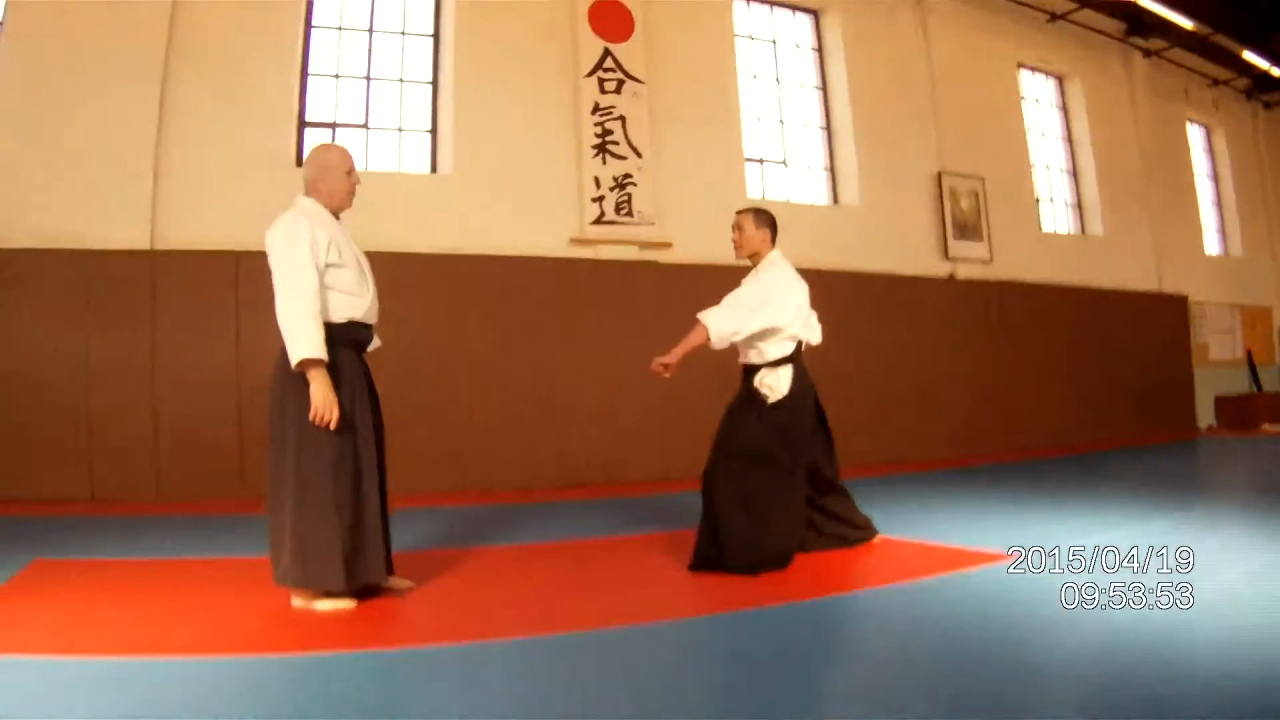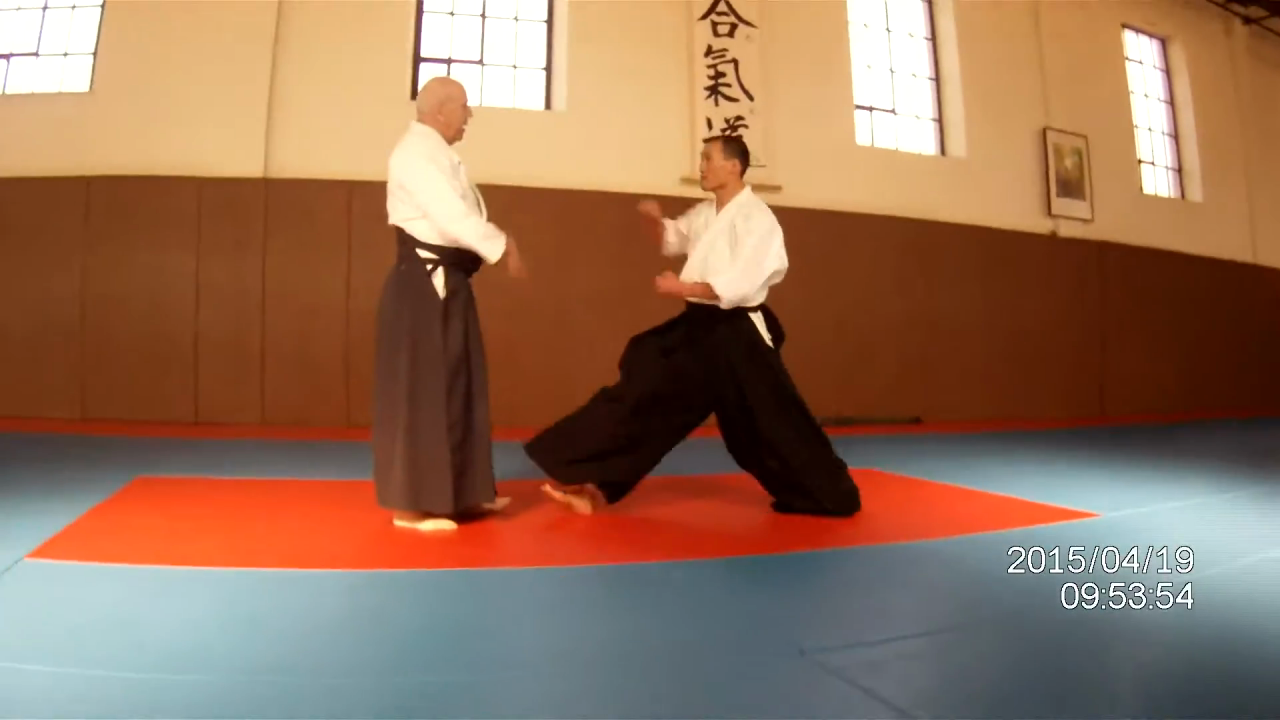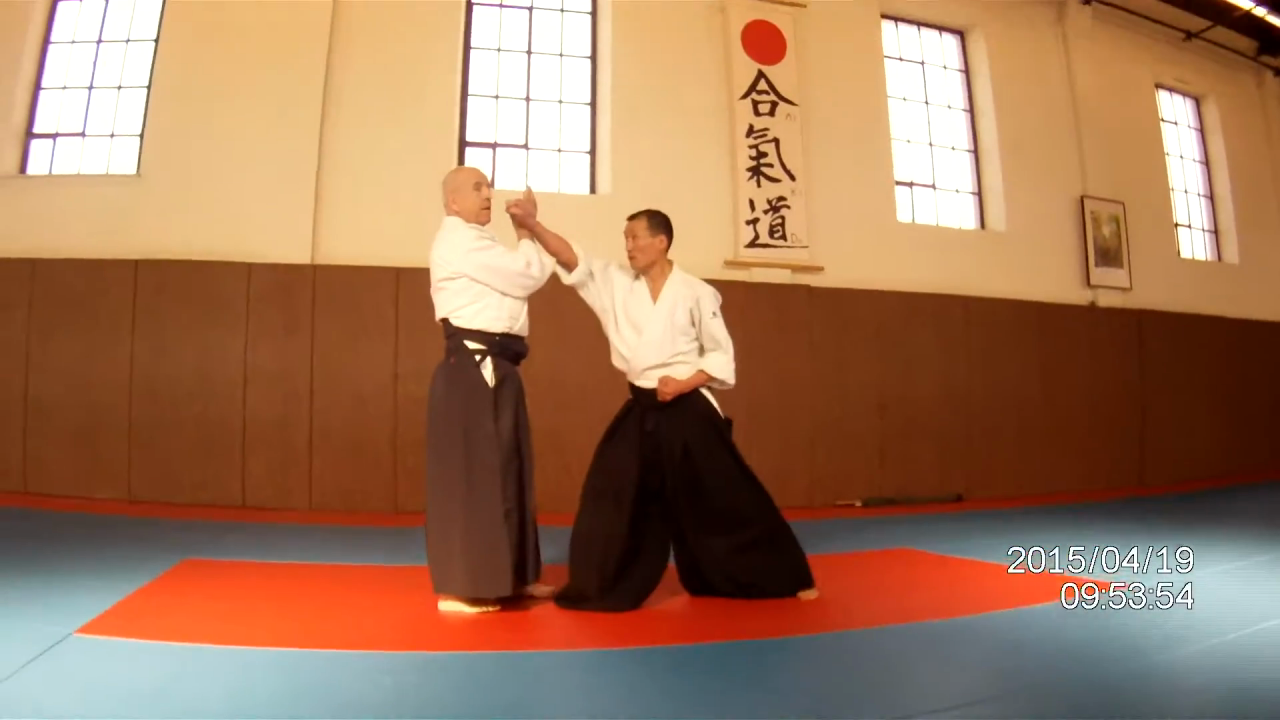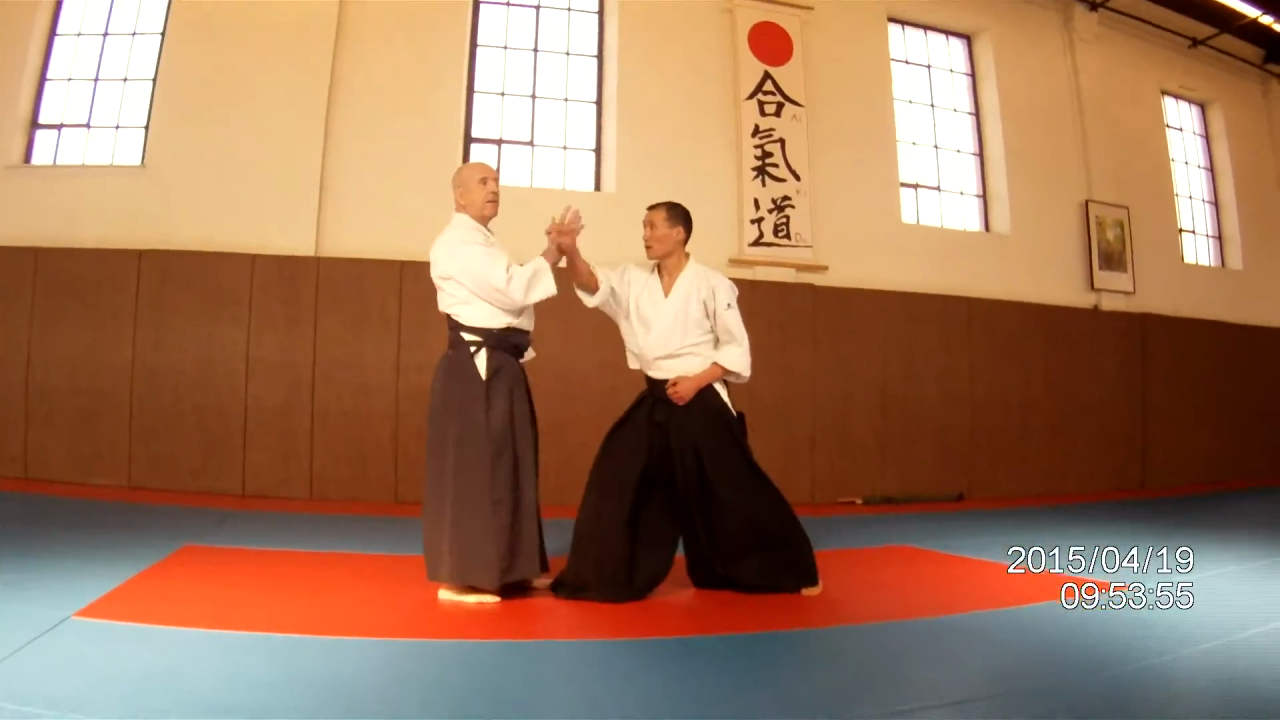
dt=0.5s
person 1, frame 1
left shoulder: (327, 228)
right shoulder: (296, 227)
right elbow: (296, 304)
left wrist: (357, 353)
right wrist: (317, 375)
left hip: (347, 359)
right hip: (318, 362)
left knee: (355, 466)
right knee: (319, 470)
left ankle: (360, 570)
right ankle: (309, 583)
person 1, frame 2
left shoulder: (433, 152)
right shoulder: (418, 152)
right elbow: (455, 215)
left wrist: (493, 243)
right wrist: (504, 248)
left hip: (442, 282)
right hip: (423, 283)
left knee: (455, 387)
right knee: (421, 391)
left ankle: (459, 493)
right ankle: (411, 504)
person 1, frame 3
left shoulder: (469, 242)
right shoulder: (458, 242)
left elbow: (512, 279)
right elbow: (526, 275)
right wrist: (525, 231)
left hip: (489, 370)
right hip: (473, 372)
left knee: (500, 475)
right knee: (473, 477)
left ankle: (508, 578)
right ankle: (458, 590)
person 1, frame 4
left shoulder: (482, 241)
right shoulder: (458, 241)
right elbow: (512, 288)
right wrist: (554, 251)
left hip: (499, 368)
right hip: (474, 369)
left knee: (505, 469)
right knee: (472, 471)
left ankle: (502, 571)
right ankle: (457, 579)
person 2, frame 1
left shoulder: (771, 278)
right shoulder: (780, 277)
left elbow: (726, 317)
right elbow: (810, 330)
left wrist: (676, 354)
left hip: (772, 386)
right hip: (782, 383)
left knee: (739, 470)
right knee: (803, 466)
left ankle: (747, 551)
right ankle: (844, 531)
person 2, frame 2
left shoulder: (753, 217)
right shoulder: (710, 211)
left elbow: (741, 280)
right elbow: (677, 239)
left wrist: (684, 287)
right wrist: (659, 220)
left hip: (738, 333)
right hip: (698, 329)
left knee: (774, 420)
right knee: (642, 392)
left ankle: (829, 495)
right ankle: (591, 483)
person 2, frame 3
left shoulder: (696, 293)
right shoulder: (616, 284)
left elbow: (721, 356)
right elbow: (573, 260)
left wrist: (683, 384)
right wrist: (531, 224)
left hip: (689, 411)
right hip: (642, 412)
left knee: (728, 499)
right knee: (613, 496)
left ankle: (783, 577)
right ankle: (605, 589)
person 2, frame 4
left shoulder: (709, 284)
right shoulder: (633, 279)
left elbow: (736, 349)
right elbow: (592, 285)
left wrist: (697, 381)
right wrist: (571, 253)
left hip: (701, 401)
right hip: (654, 402)
left knee: (735, 491)
right knee: (616, 482)
left ankle: (794, 571)
right ankle: (603, 577)
